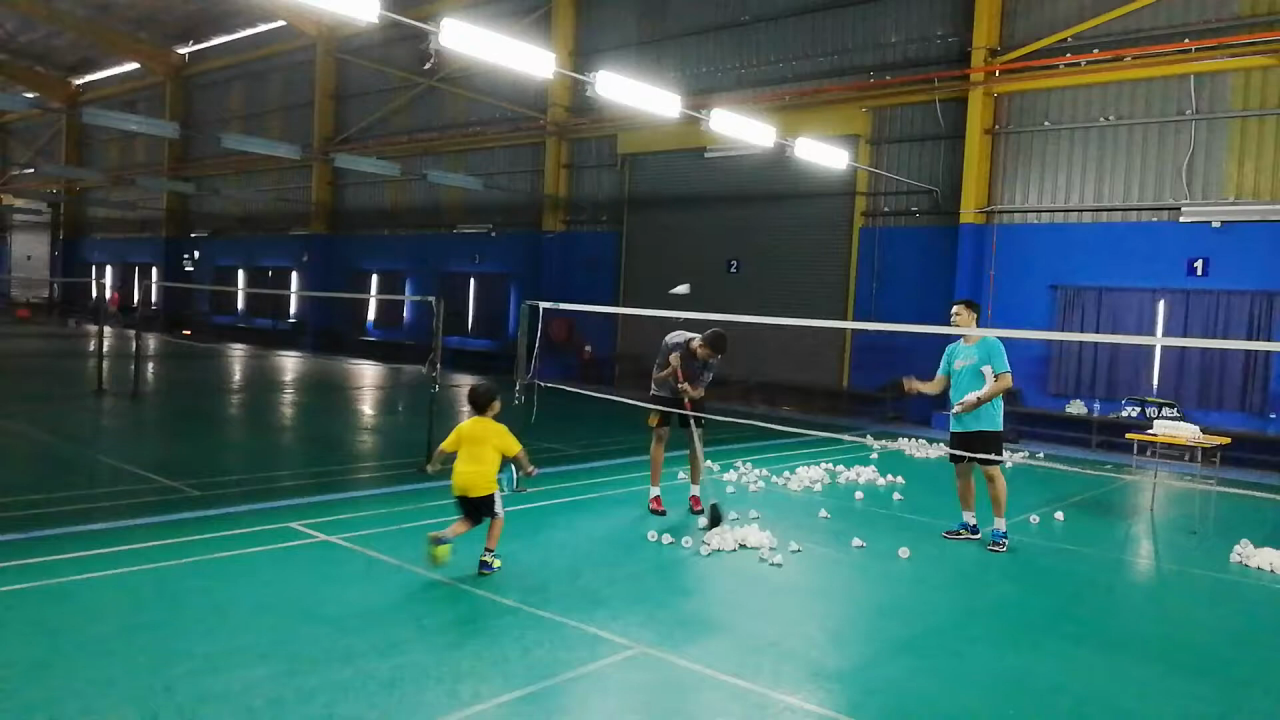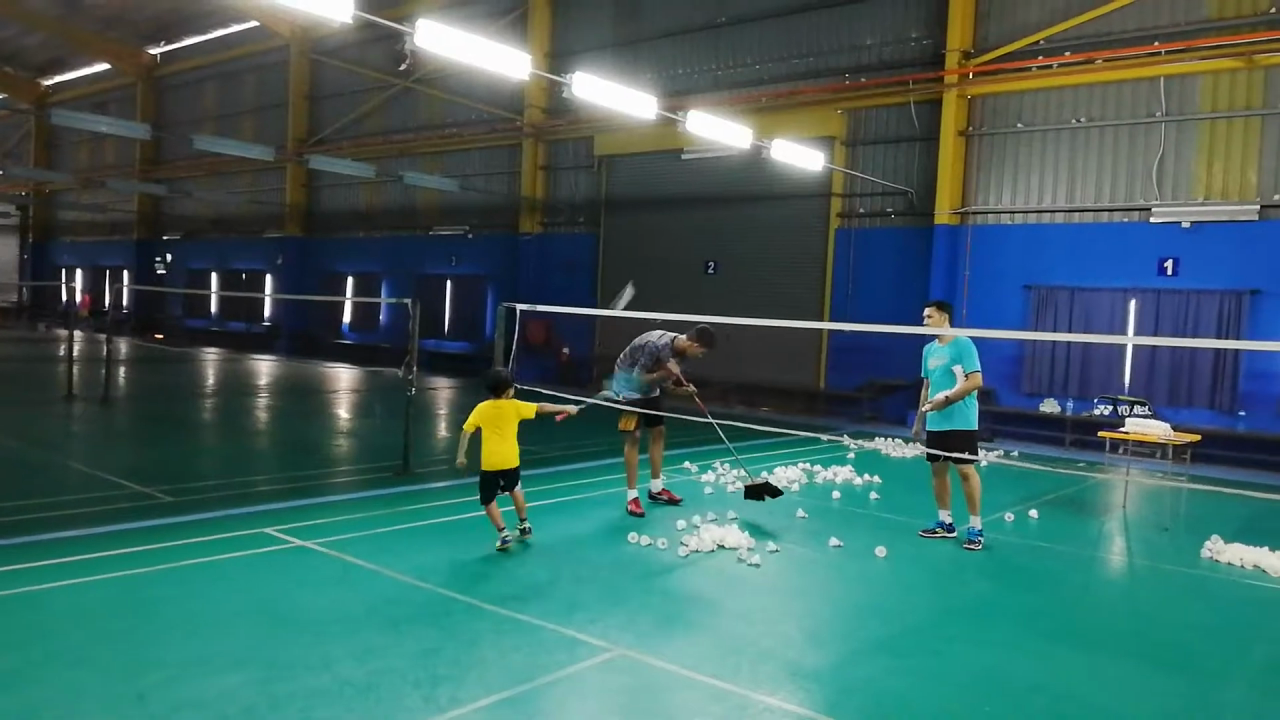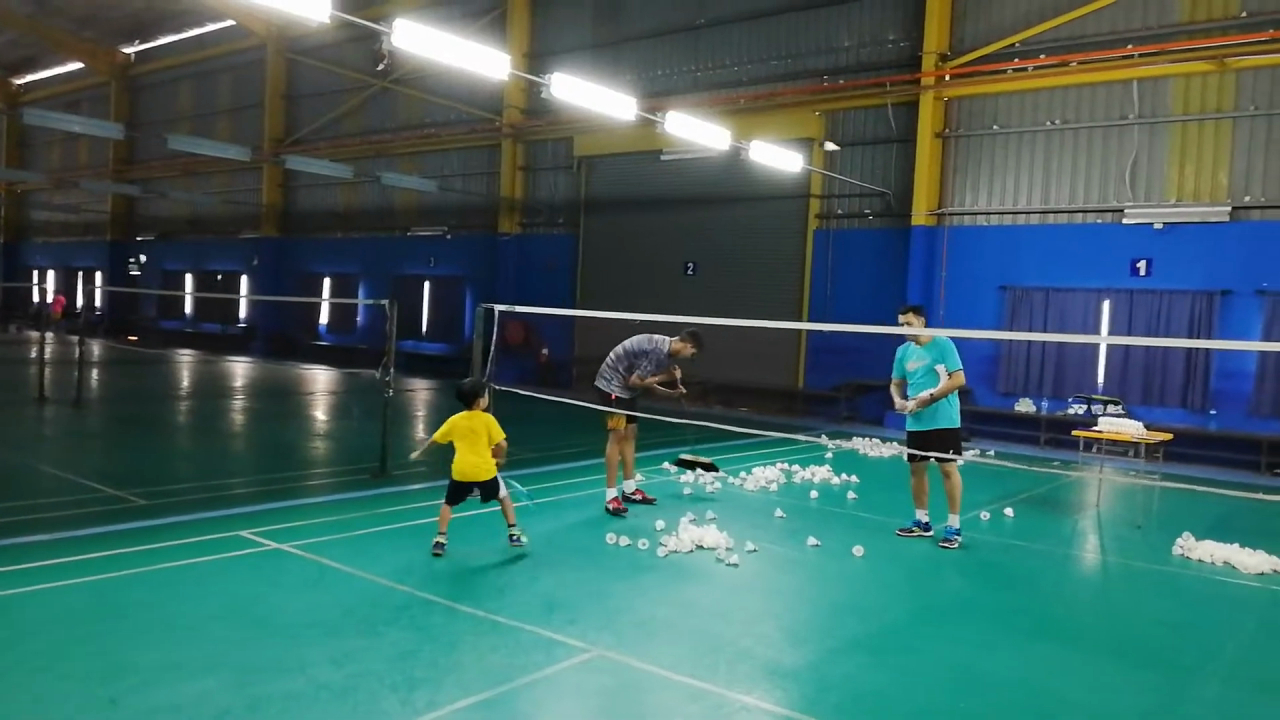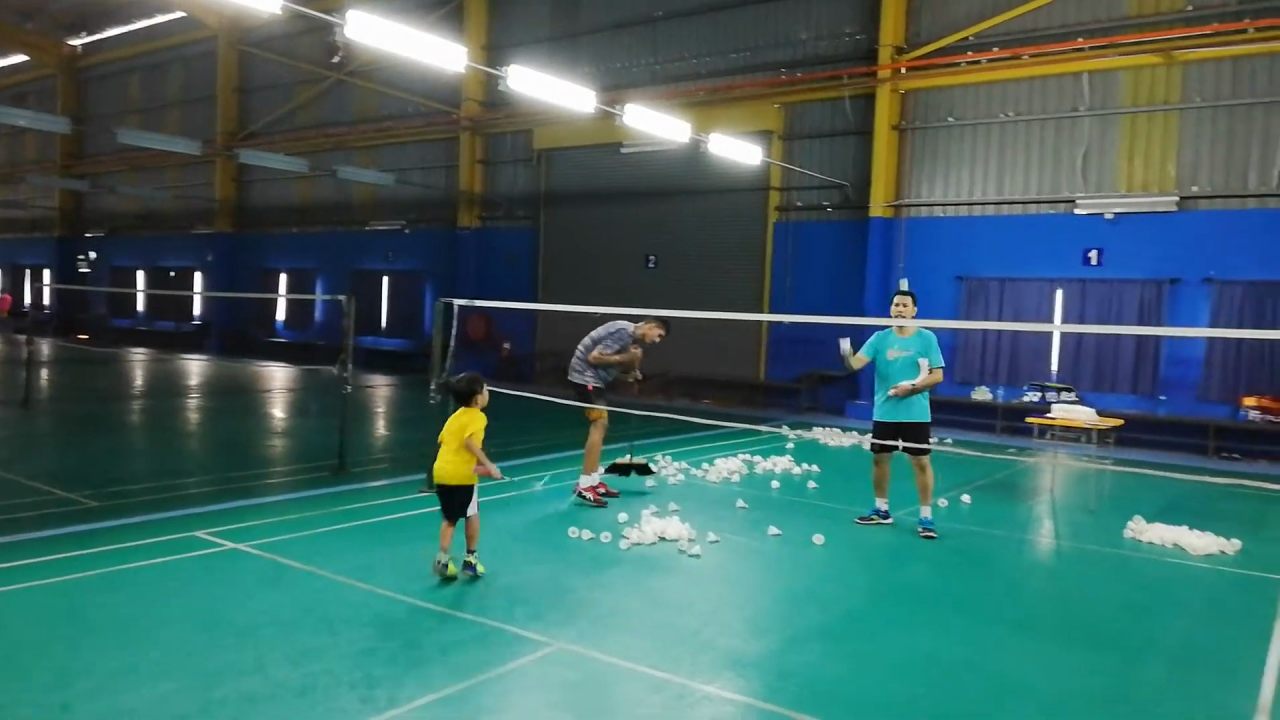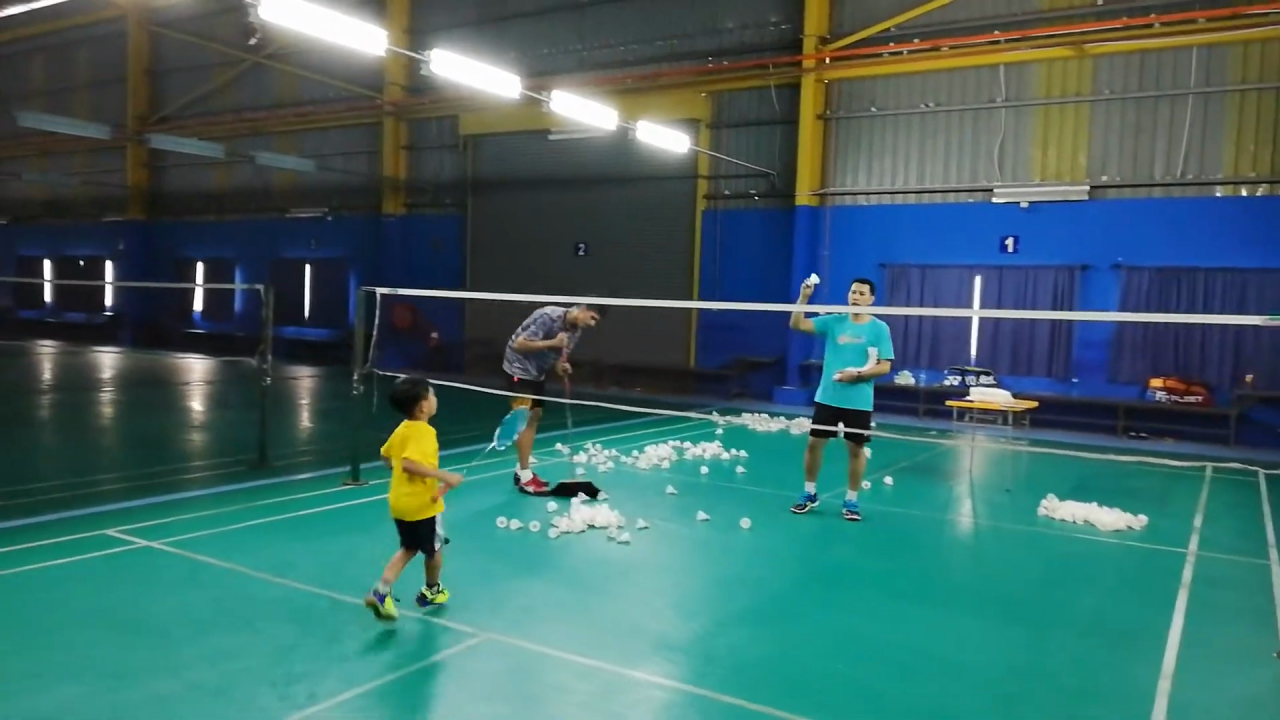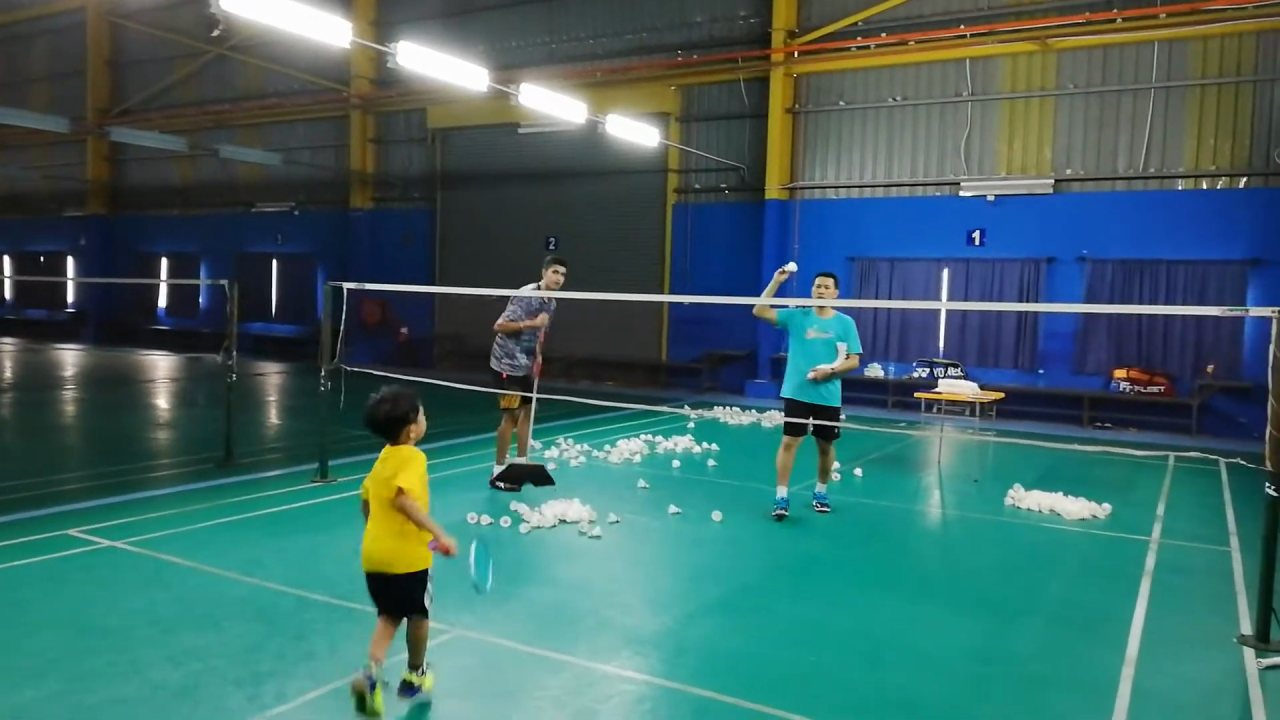
dt=0.5s
person 1, frame 1
left shoulder: (992, 344)
right shoulder: (952, 350)
left elbow: (1006, 381)
right elbow: (939, 384)
left wrist: (977, 401)
right wrist: (918, 387)
left hip: (986, 423)
right hip: (958, 424)
left knee: (992, 472)
right knee: (962, 471)
left ankle: (1000, 530)
right ankle: (969, 524)
person 1, frame 2
left shoulder: (963, 345)
right shoulder: (928, 349)
left elbow: (976, 381)
left wrist: (946, 399)
right wrist: (919, 418)
left hip: (960, 422)
right hip: (935, 423)
left knee: (966, 470)
right knee: (938, 469)
left ankle: (976, 528)
right ankle: (945, 522)
person 1, frame 3
left shoulder: (943, 344)
right shoulder: (903, 351)
left elbow: (959, 379)
right elbow: (896, 383)
left wrist: (930, 397)
right wrist: (899, 401)
left hip: (944, 420)
right hip: (916, 423)
left knee: (948, 468)
right knee: (917, 468)
left ankle: (953, 527)
right ankle: (922, 521)
person 1, frame 4
left shoulder: (927, 338)
right shoulder: (880, 338)
left elbow: (938, 375)
right elbow: (857, 363)
left wrist: (911, 387)
right wrist: (847, 357)
left hip: (916, 414)
right hip: (884, 412)
left knee: (921, 462)
right knee: (880, 459)
left ankle: (926, 517)
right ankle: (881, 510)
person 1, frame 5
left shoulder: (879, 328)
right shoulder: (833, 322)
left elbow: (885, 366)
right elbow: (796, 324)
left wrist: (857, 374)
right wrist: (804, 297)
left hip: (859, 401)
right hip: (827, 397)
left knee: (856, 449)
right knee: (814, 443)
left ankle: (851, 500)
right ankle: (809, 494)
person 1, frame 6
left shoulder: (845, 323)
right shoulder: (796, 316)
left elbow: (853, 361)
right elbow: (759, 311)
left wrist: (830, 371)
right wrist: (776, 282)
left hip: (828, 396)
right hip: (796, 393)
left knee: (826, 446)
right knee: (789, 442)
left ankle: (820, 492)
right ankle: (781, 498)
person 2, frame 1
left shoulder: (463, 427)
right shoulder: (498, 430)
left elbow: (442, 450)
right elbow: (518, 453)
left wrist: (433, 465)
right wrist: (526, 467)
left hip: (461, 484)
right hip: (483, 484)
left knee: (469, 521)
right knee: (497, 517)
left ankle: (442, 537)
right ankle: (487, 559)
person 2, frame 2
left shoulder: (481, 408)
right shoulder: (514, 406)
left elbow: (466, 432)
right elbow: (541, 408)
left wrist: (461, 455)
right wrist: (567, 408)
left hip: (490, 463)
right hip: (510, 461)
left knee: (488, 501)
right knee: (514, 490)
left ankle: (504, 534)
right ankle: (524, 525)
person 2, frame 3
left shoulder: (454, 421)
right shoulder: (488, 419)
left elbow: (434, 440)
right elbow: (502, 444)
left wrist: (420, 452)
right wrist: (499, 457)
left hip: (461, 473)
right hip: (485, 472)
left knee: (449, 503)
right knee: (504, 498)
left ankle: (440, 539)
right ankle: (513, 532)
person 2, frame 4
left shoulder: (455, 416)
right shoulder: (477, 417)
right elbow: (469, 441)
right wrist: (487, 464)
left hip: (441, 473)
right hip: (460, 475)
left knee: (450, 518)
right knee: (471, 516)
left ankle: (443, 559)
right ankle: (470, 558)
person 2, frame 5
left shoulder: (401, 430)
right shoulder: (425, 432)
left elbow: (385, 455)
right elbow: (409, 463)
right wrist: (445, 477)
left hip: (399, 504)
right hip: (422, 505)
left knee: (408, 549)
right knee: (434, 549)
left ankle: (380, 593)
right ankle: (430, 592)
person 2, frame 6
left shoulder: (383, 458)
right shoulder: (413, 457)
left elbow: (366, 501)
right elbow: (403, 499)
right wrist: (439, 534)
left hip: (374, 554)
right hip: (408, 556)
left knee: (389, 615)
right knee: (418, 614)
left ankle: (370, 676)
right ankle: (414, 676)
person 3, frame 1
left shoulder: (712, 357)
right shoulder: (672, 343)
left elbow: (700, 390)
right elbow: (657, 379)
left wrist: (691, 393)
right wrist: (672, 369)
left hip: (691, 393)
right hip: (664, 391)
right knee: (660, 435)
left ankle: (695, 494)
right ankle: (654, 494)
person 3, frame 2
left shoulder: (680, 351)
right shoulder: (655, 345)
left elbow: (665, 383)
right elbow: (636, 379)
left wrist: (681, 389)
right wrist: (663, 373)
left hip: (650, 390)
right hip: (629, 388)
left knee: (658, 432)
right knee: (634, 437)
left ankle: (656, 489)
right ankle: (632, 496)
person 3, frame 3
left shoulder: (663, 348)
right shoulder: (658, 351)
left elbow: (644, 381)
right elbow: (635, 382)
left wrist: (670, 392)
right wrist: (665, 377)
left hip: (622, 387)
right hip: (612, 385)
left knee: (630, 433)
right knee: (617, 435)
left ankle: (630, 490)
right ankle: (611, 498)
person 3, frame 4
left shoulder: (633, 338)
right shoulder: (623, 332)
right elbow: (594, 357)
left wrist: (628, 375)
right wrist: (625, 358)
left hip: (593, 378)
right hip: (585, 376)
left knee: (599, 426)
right knee: (599, 424)
left ankle: (594, 482)
right ankle: (584, 485)
person 3, frame 5
left shoulder: (575, 331)
right shoulder: (549, 318)
left elbow: (559, 356)
right elbow: (519, 344)
left wrist: (563, 367)
right wrist: (553, 342)
left hip: (537, 372)
right hip: (519, 367)
left knee: (535, 416)
right knee: (525, 418)
left ankle: (523, 472)
right ankle: (525, 477)
person 3, frame 6
left shoulder: (551, 303)
right shoulder: (525, 296)
right elbow: (499, 326)
left wrist: (537, 355)
right wrist: (532, 323)
left hip: (525, 363)
right hip: (507, 363)
left knee: (529, 409)
right knee: (511, 414)
left ankle: (521, 463)
right ankle: (498, 473)
